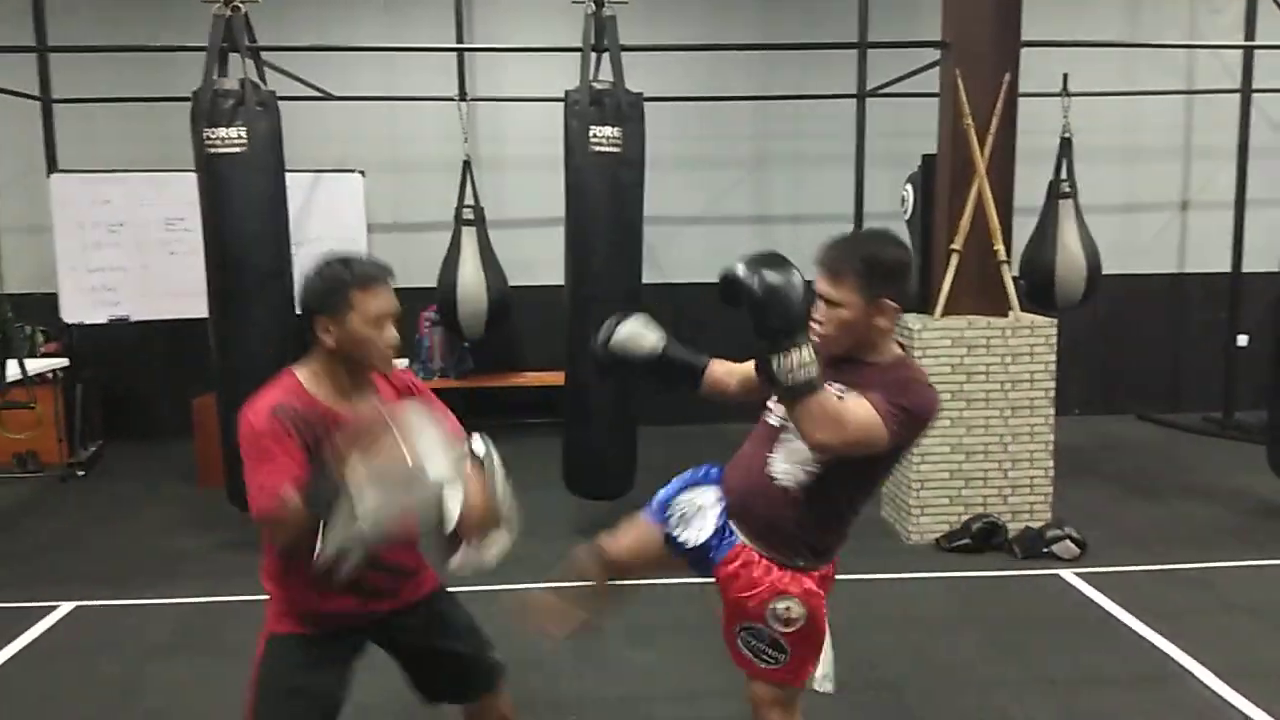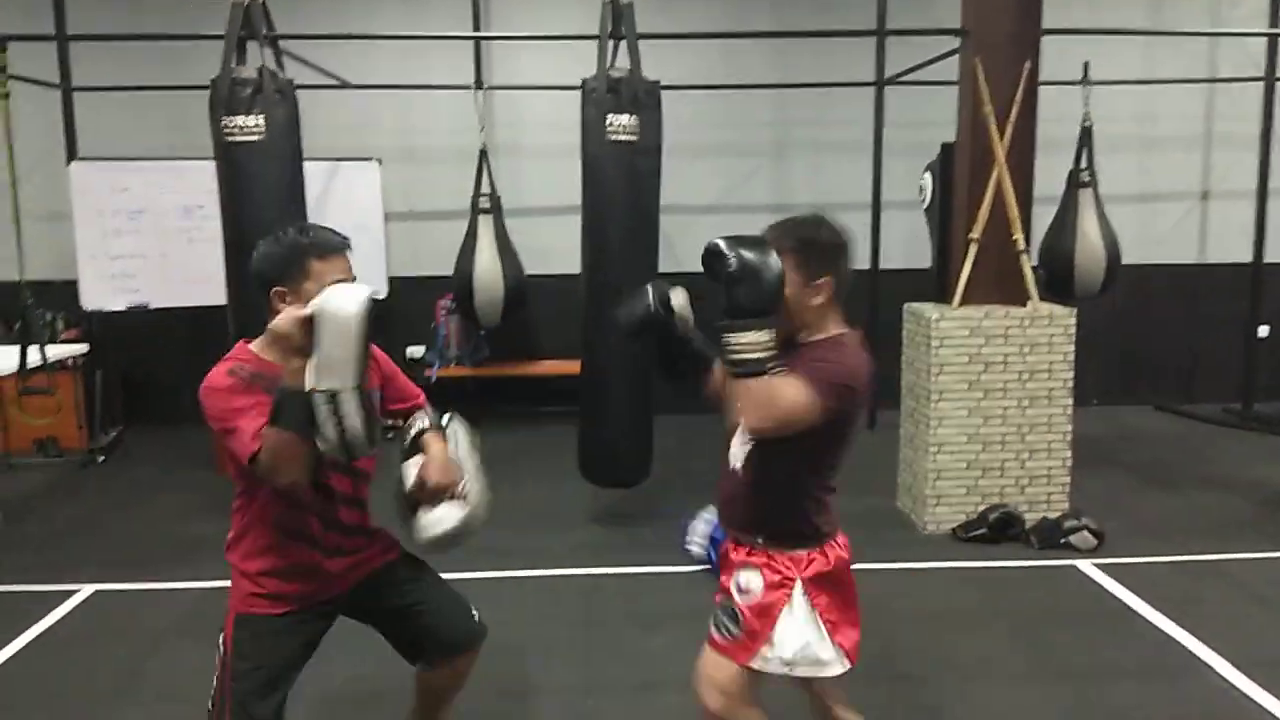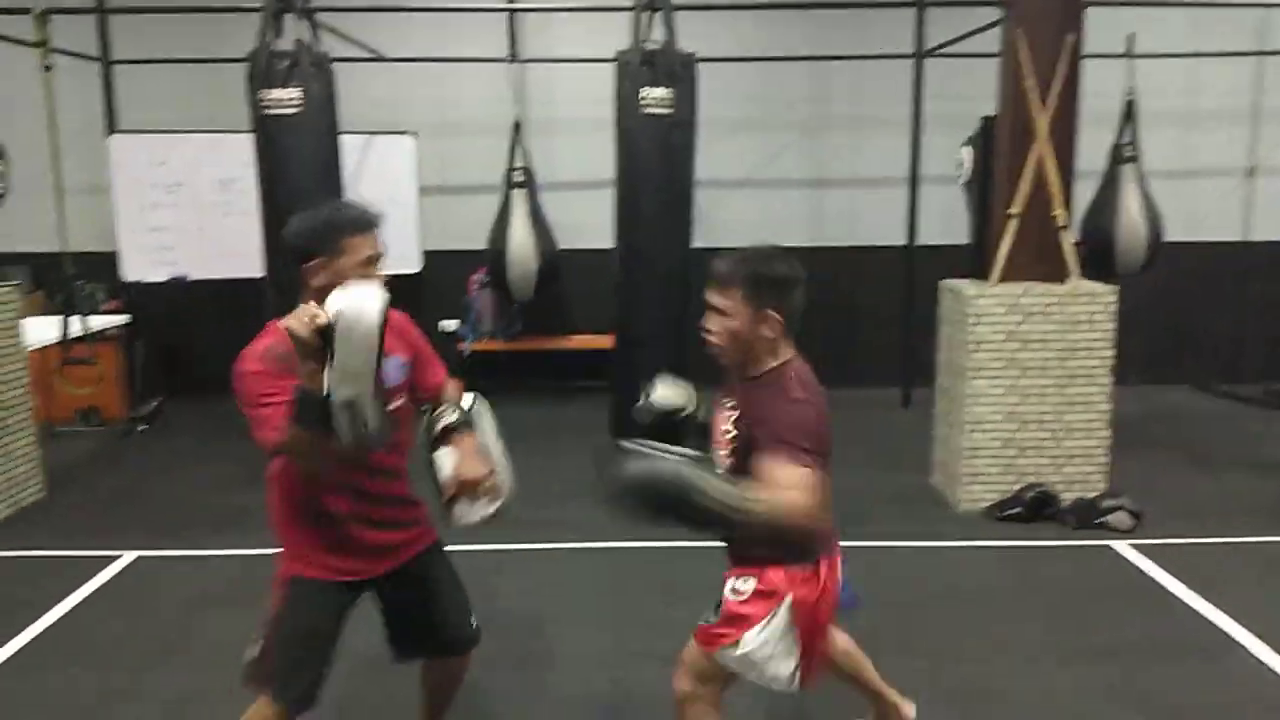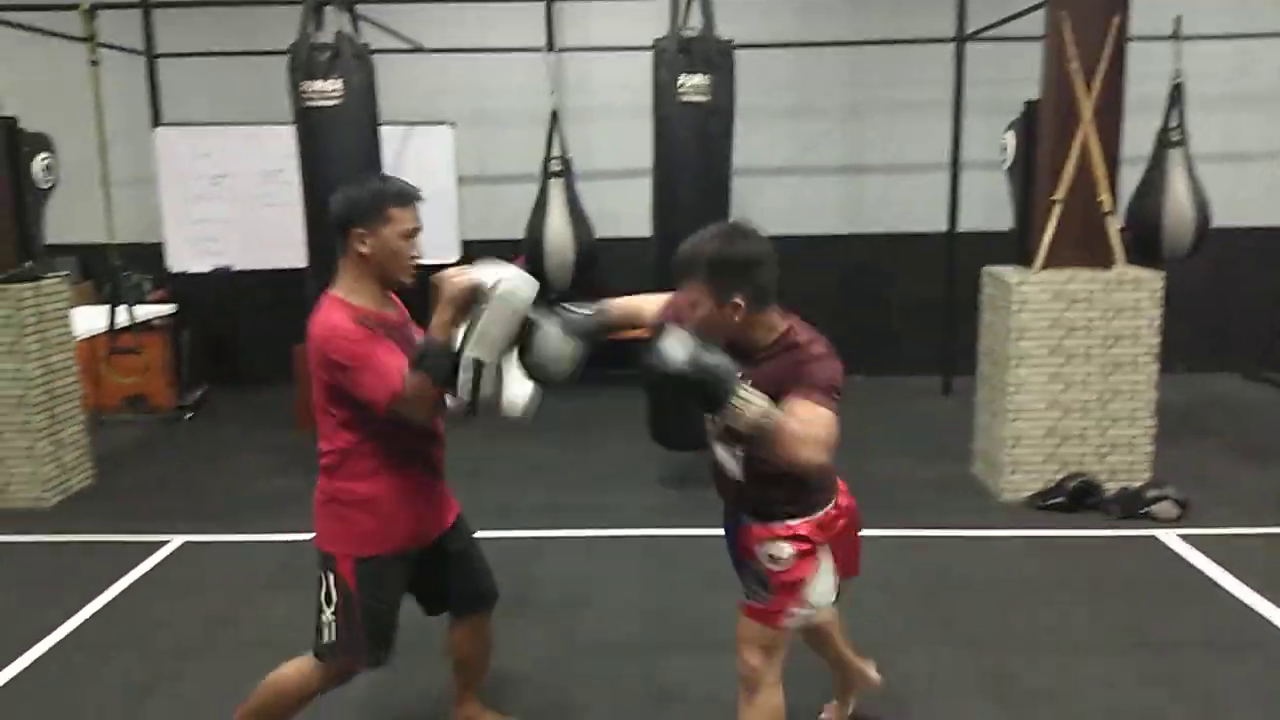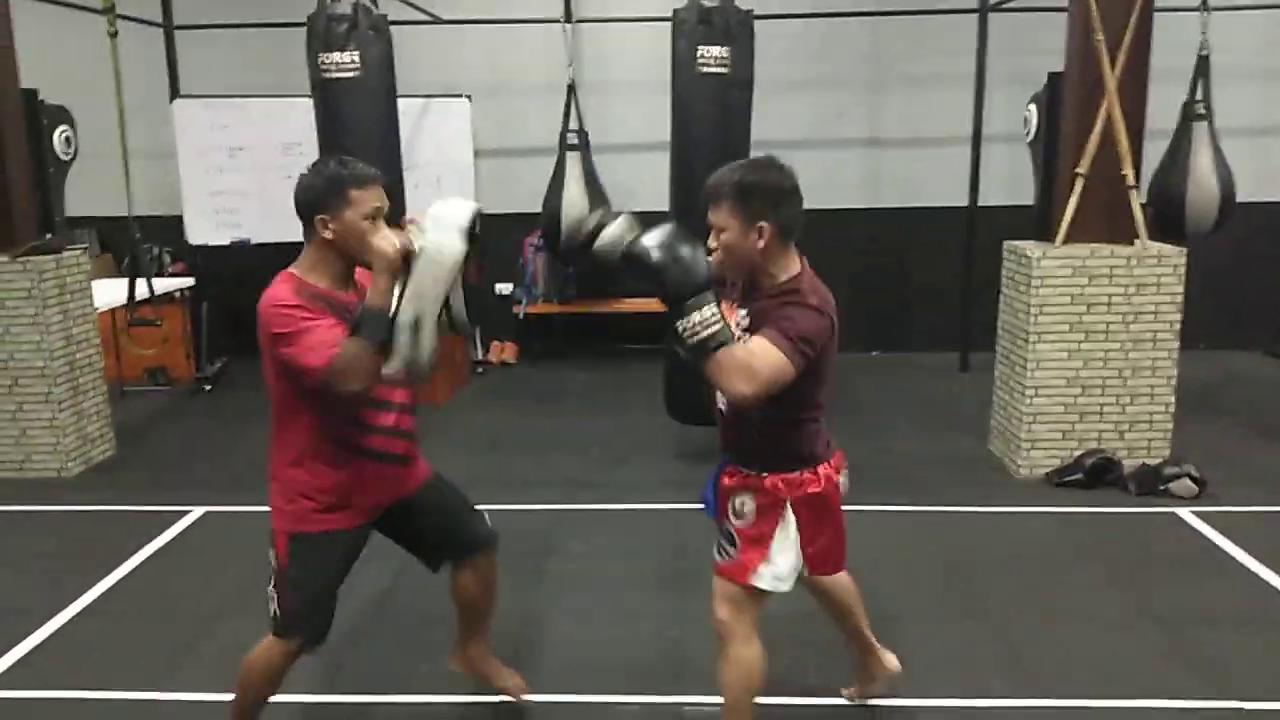
dt=0.2s
person 1, frame 1
left shoulder: (401, 387)
right shoulder: (272, 417)
right elbow: (279, 522)
left wrist: (470, 489)
left hip: (404, 586)
right hip: (312, 610)
person 1, frame 2
left shoulder: (360, 355)
right shoulder: (229, 382)
left elbow: (415, 407)
right elbow: (286, 474)
left wrist: (436, 450)
right wrist: (294, 371)
left hip: (365, 555)
right hip: (275, 581)
left knee: (461, 638)
person 1, frame 3
left shoulder: (395, 328)
right shoulder: (264, 361)
left elbow: (442, 389)
right elbow: (309, 461)
left wrist: (466, 446)
right wrist: (310, 368)
left hip: (404, 535)
right hip: (321, 554)
left knee: (456, 642)
person 1, frame 4
left shoulder: (387, 303)
right shoulder: (339, 329)
right elbow: (419, 406)
right wrist: (446, 315)
left hip: (427, 504)
right hip: (365, 520)
left knee: (475, 603)
right knee: (339, 661)
person 1, frame 5
left shoulder: (363, 281)
right shoulder: (284, 304)
right elbow: (353, 375)
left wrist: (406, 269)
right wrist: (384, 284)
left hip: (397, 473)
right hip: (320, 496)
left knee: (477, 544)
right knee: (292, 638)
left ankle: (473, 651)
person 2, frame 1
left shoulder: (909, 396)
right shoulder: (818, 345)
left elbow: (828, 434)
right elbow: (739, 381)
left wrist: (784, 339)
right wrist: (666, 356)
left hip: (783, 568)
right hip: (720, 504)
right knee: (616, 552)
right ankle: (583, 602)
person 2, frame 2
left shoulder: (839, 365)
right shoulder: (789, 341)
left elbow: (760, 415)
right elbow: (731, 388)
left wrist: (750, 318)
right wrist: (682, 339)
left hip: (785, 558)
right hip: (747, 534)
right knee: (797, 648)
person 2, frame 3
left shoulder: (788, 403)
right shoulder: (755, 371)
left elbow: (797, 511)
left hip: (780, 574)
right hip: (783, 561)
right knee: (817, 636)
person 2, frame 4
left shoulder: (810, 361)
right shoulder: (708, 328)
left elbow: (810, 453)
right elbow: (645, 307)
left wrist: (725, 389)
right wrist: (582, 317)
left hip: (797, 524)
right hip: (750, 510)
left knee: (756, 664)
right knee: (793, 605)
right ankle: (851, 670)
person 2, frame 5
left shoulder: (805, 312)
right shoulder: (750, 269)
left elbow: (740, 381)
right elbow: (670, 268)
left wrist: (691, 296)
right wrist: (627, 239)
left hip: (787, 481)
right hip: (760, 467)
left knee: (731, 614)
right knee: (817, 568)
right ankle: (873, 659)
